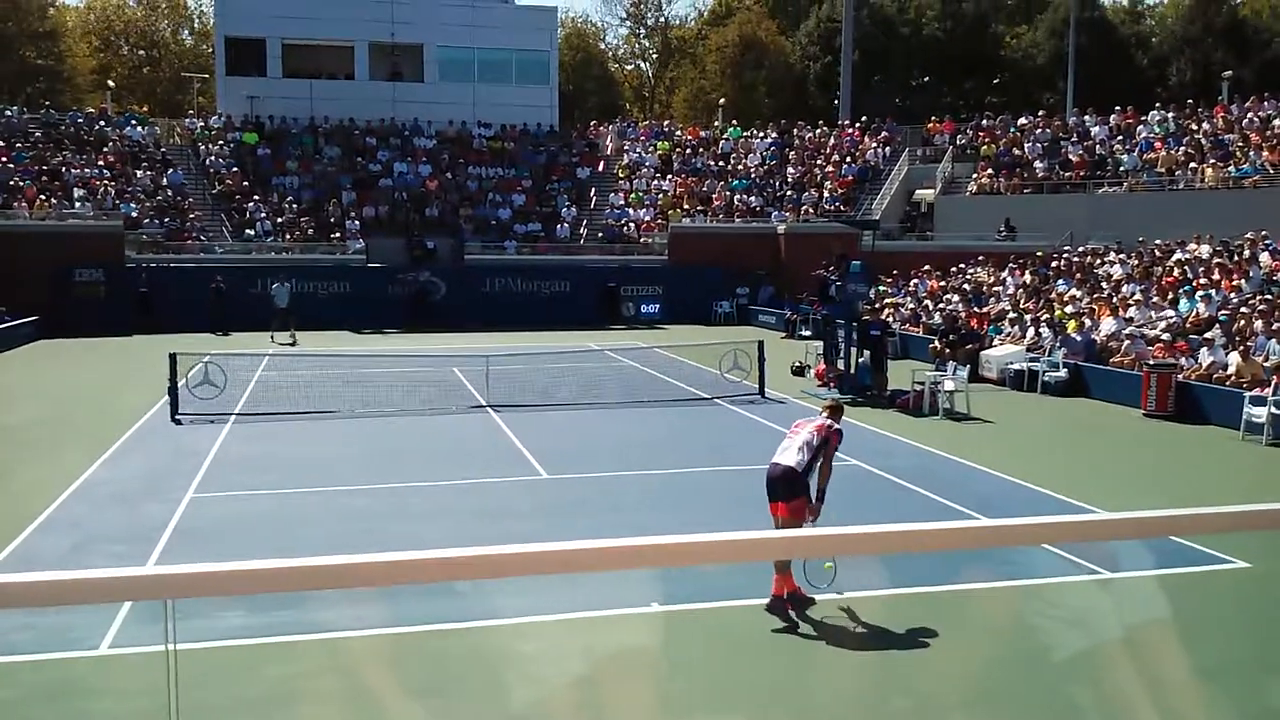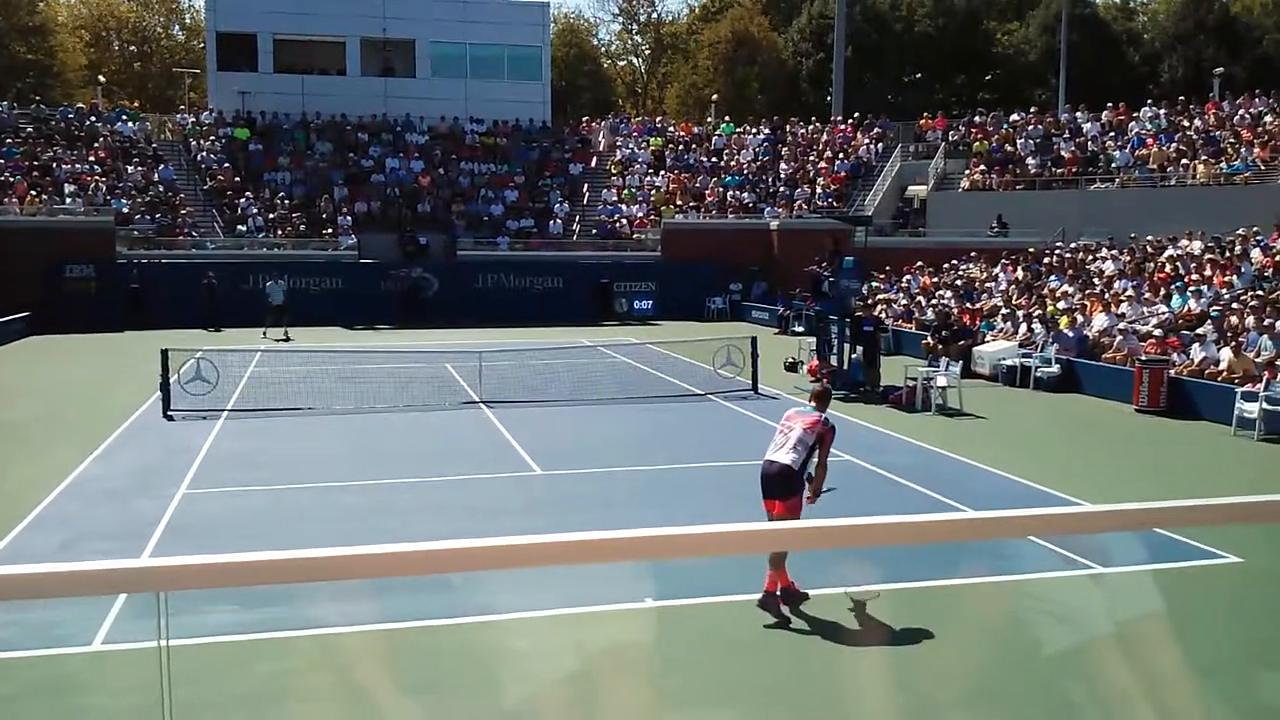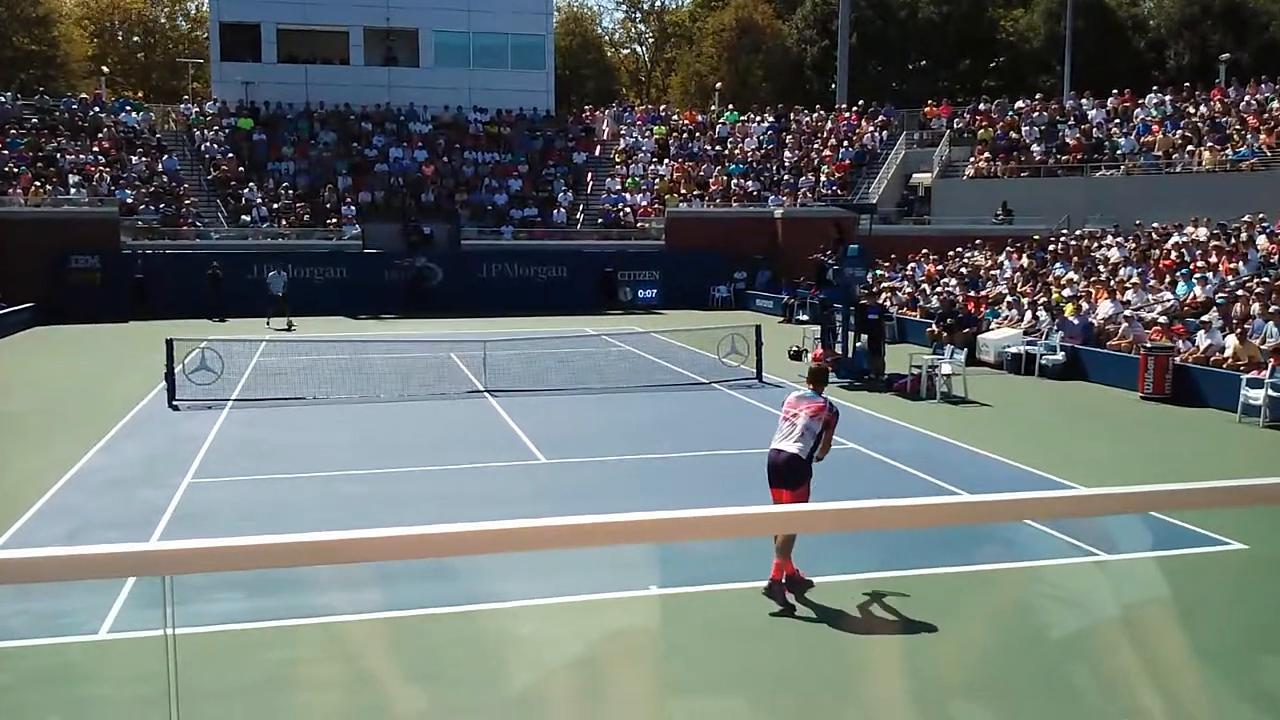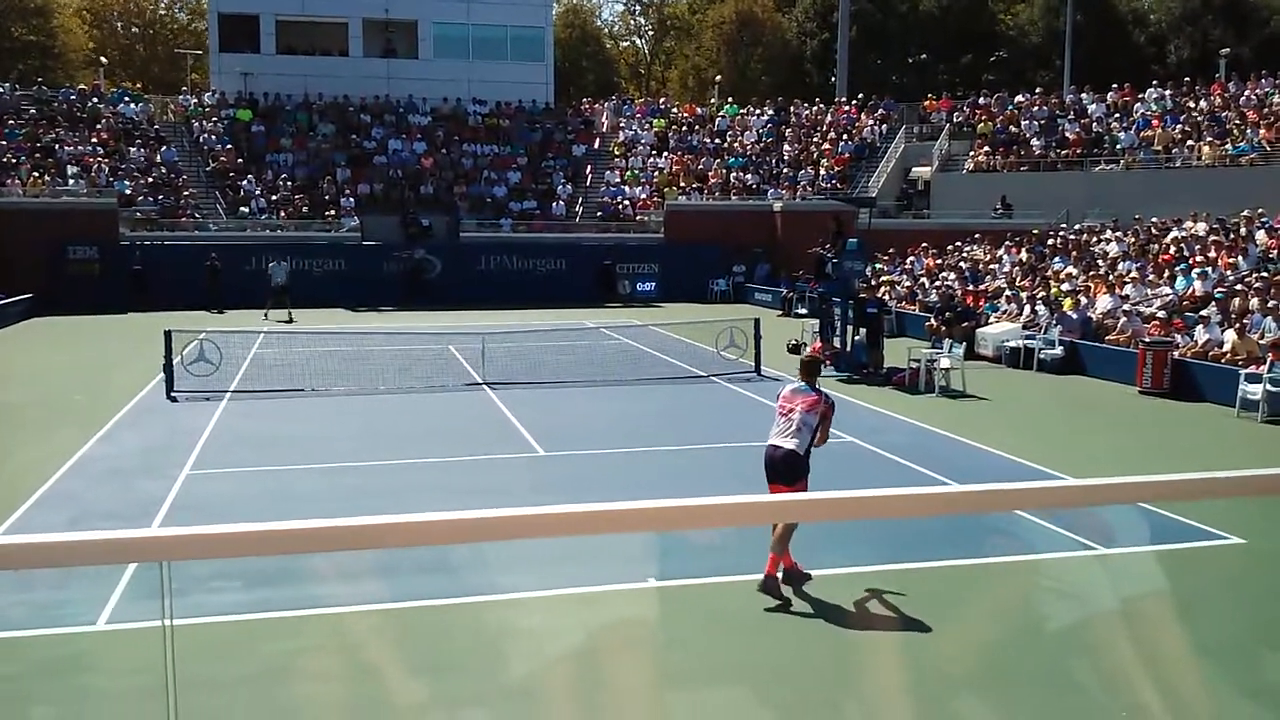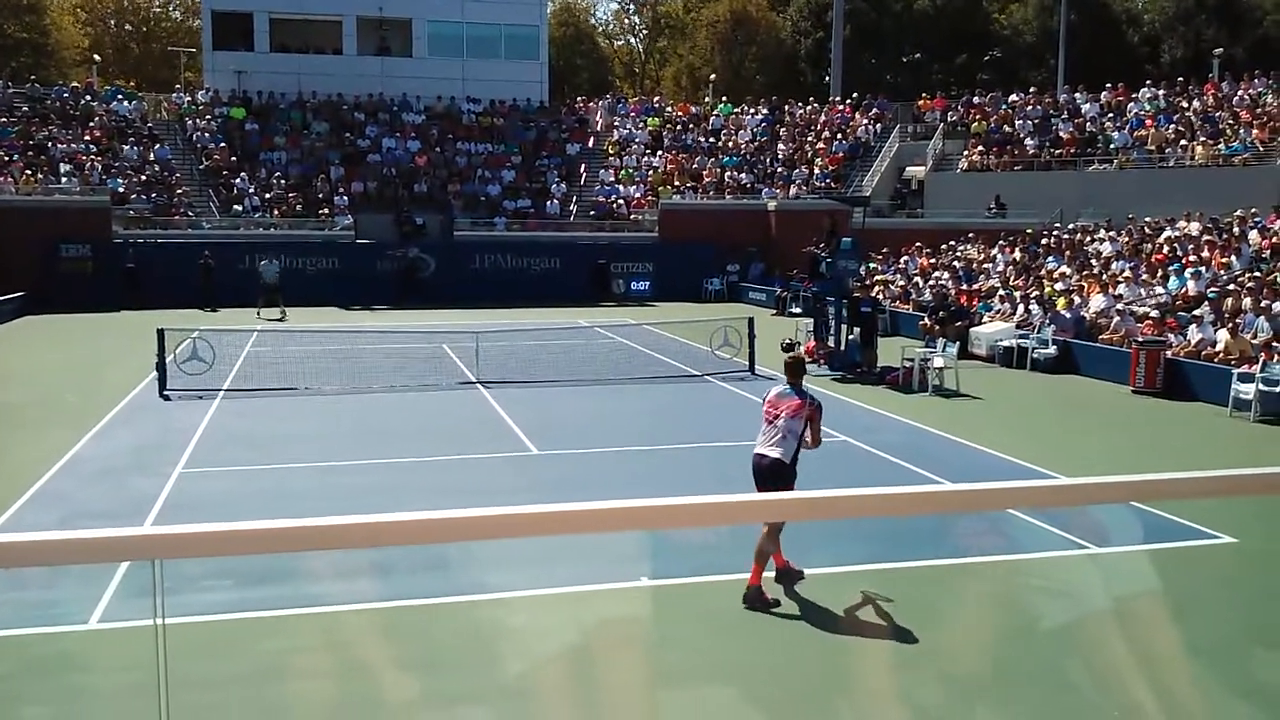
dt=0.3s
person 1, frame 1
left shoulder: (802, 422)
right shoulder: (834, 430)
right elbow: (826, 464)
left wrist: (810, 503)
right wrist: (819, 500)
left hip: (773, 471)
right hip: (791, 476)
left ankle: (791, 591)
right ankle: (777, 597)
person 1, frame 2
left shoulder: (791, 413)
right shoulder: (826, 425)
right elbow: (821, 464)
left wrist: (806, 480)
right wrist: (816, 490)
left hip: (768, 467)
right hip: (787, 473)
left ankle: (785, 587)
right ankle: (769, 593)
person 1, frame 3
left shoulder: (791, 398)
right shoulder: (829, 409)
right elbow: (825, 445)
right wrist: (817, 457)
left hip: (774, 455)
right hip: (795, 462)
left ankle: (790, 574)
right ankle: (775, 581)
person 1, frame 4
left shoulder: (785, 390)
right shoulder: (825, 401)
right elbow: (822, 438)
right wrist: (815, 441)
left hip: (772, 451)
right hip: (793, 457)
right knee: (790, 518)
left ankle: (789, 567)
right ankle: (770, 576)
person 1, frame 5
left shoulder: (771, 394)
right shoulder: (811, 403)
right elbow: (815, 441)
right wrist: (806, 442)
left hip: (759, 458)
right hip: (780, 464)
left knee: (773, 520)
right knee: (773, 525)
left ankle: (782, 567)
right ankle: (753, 586)
